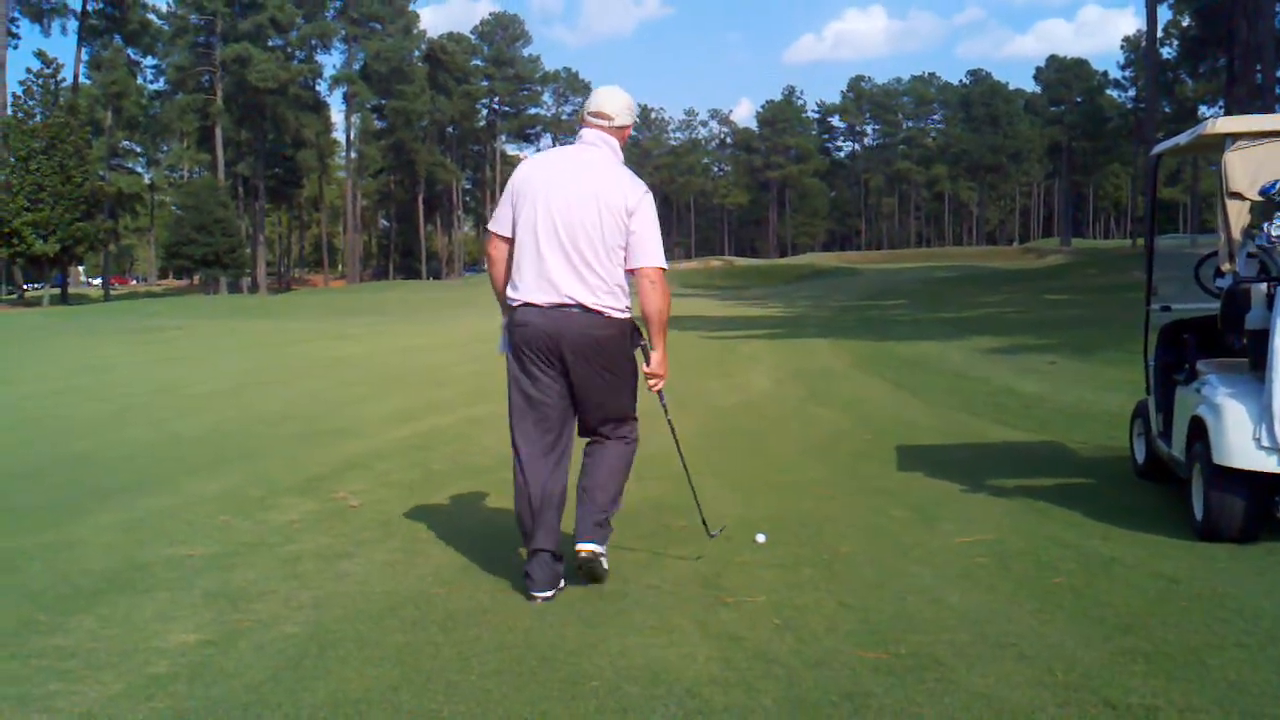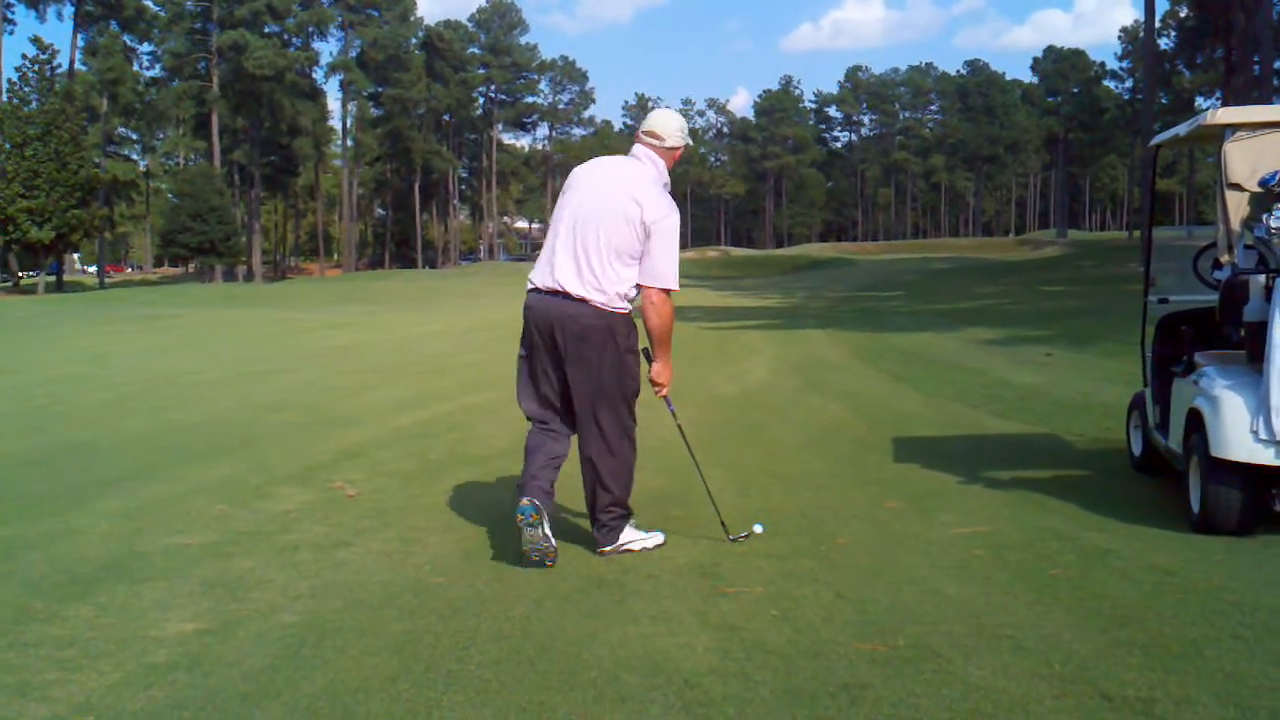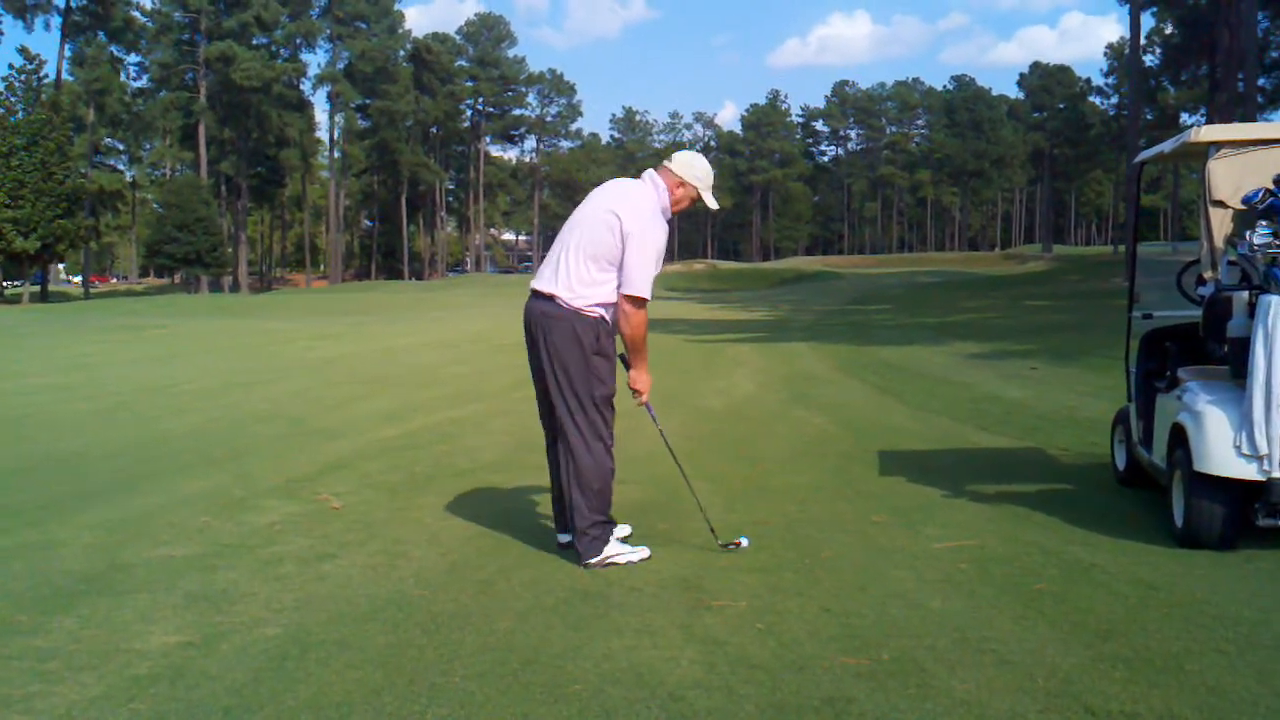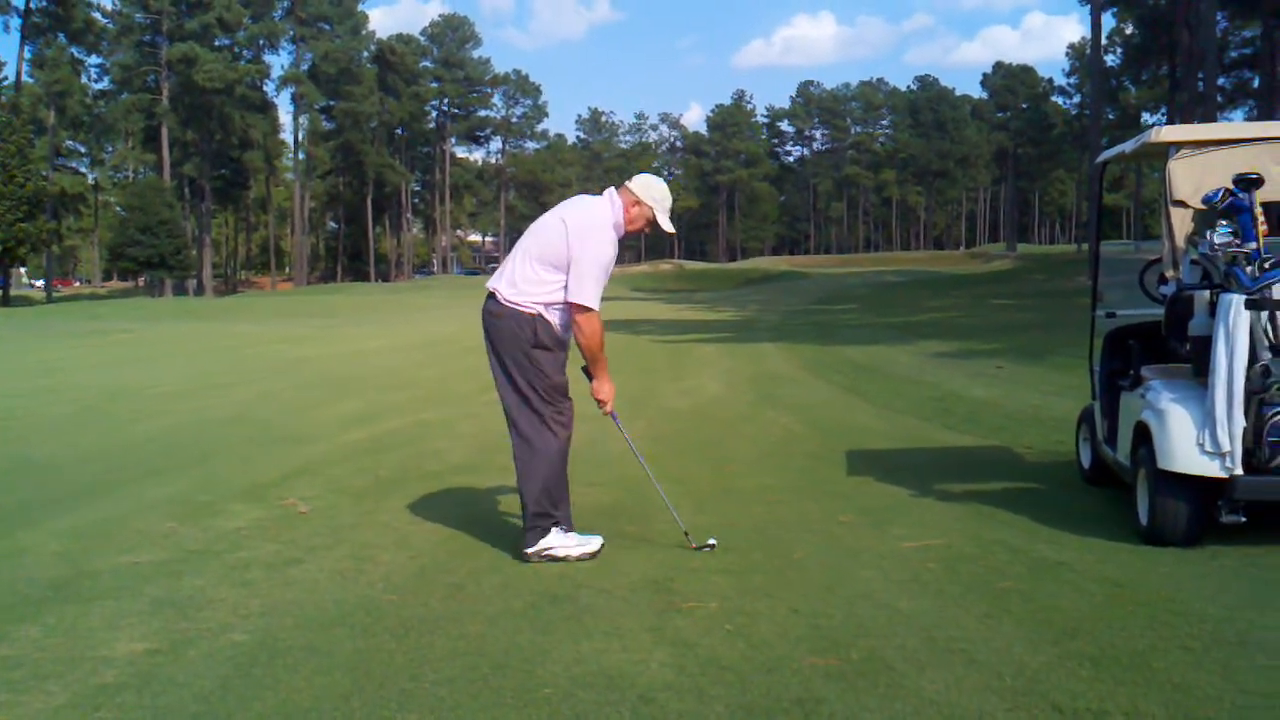
dt=0.5s
person 1, frame 1
left shoulder: (530, 168)
right shoulder: (631, 188)
left elbow: (495, 249)
right elbow: (650, 279)
left wrist: (511, 310)
right wrist: (658, 349)
left hip: (532, 324)
right hip: (600, 327)
left knee: (537, 447)
right knee: (612, 433)
left ankle: (542, 570)
right ankle: (591, 536)
person 1, frame 2
left shoulder: (586, 170)
right shoulder: (660, 205)
right elbow: (655, 295)
right wrist: (662, 359)
left hip: (541, 305)
right hip: (599, 319)
left knee: (549, 420)
right knee: (608, 429)
left ankle: (533, 502)
right ankle: (612, 529)
person 1, frame 3
left shoulder: (618, 189)
right shoulder: (649, 220)
right elbow: (631, 304)
right wrist: (639, 367)
left hip: (544, 309)
right hip: (576, 323)
left knee: (566, 426)
right knee: (590, 432)
left ankle: (572, 523)
right ankle: (596, 543)
person 1, frame 4
left shoulder: (588, 207)
right shoulder: (599, 232)
right elbow: (583, 314)
right wrist: (601, 376)
left hip: (514, 315)
right hip: (522, 322)
left knee: (541, 423)
right knee: (548, 424)
left ankle: (546, 526)
right ankle: (542, 533)
